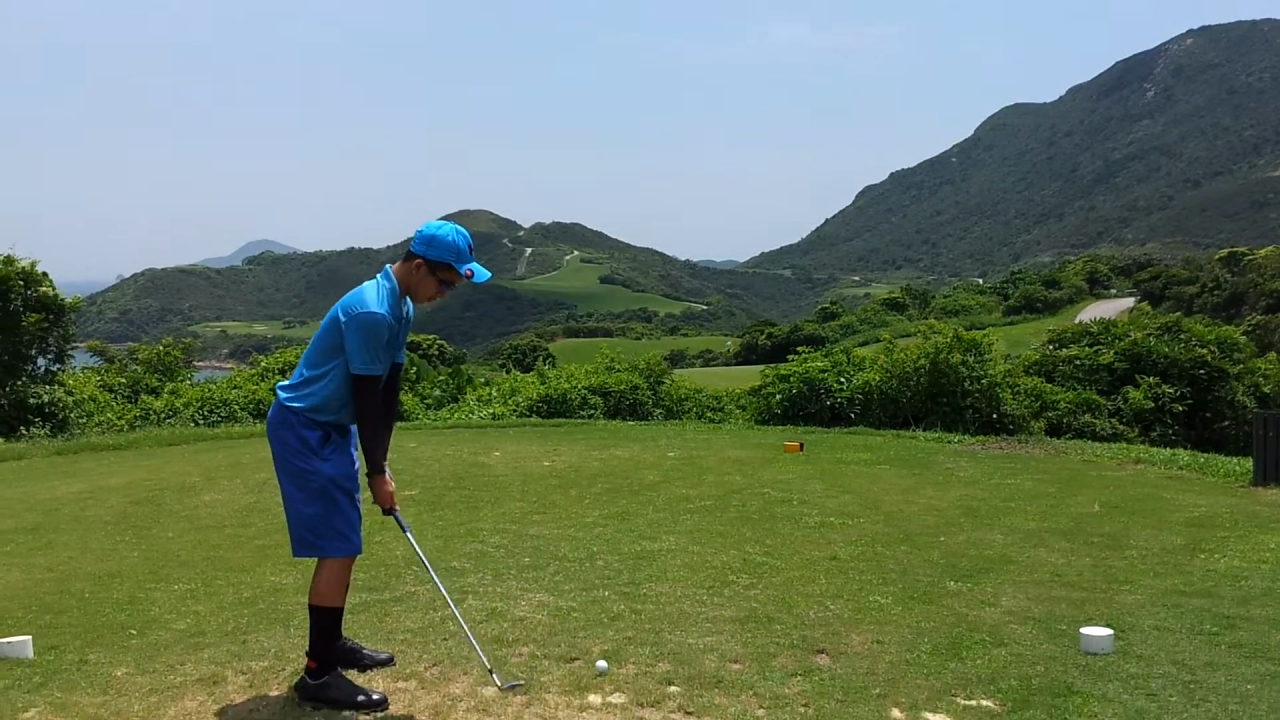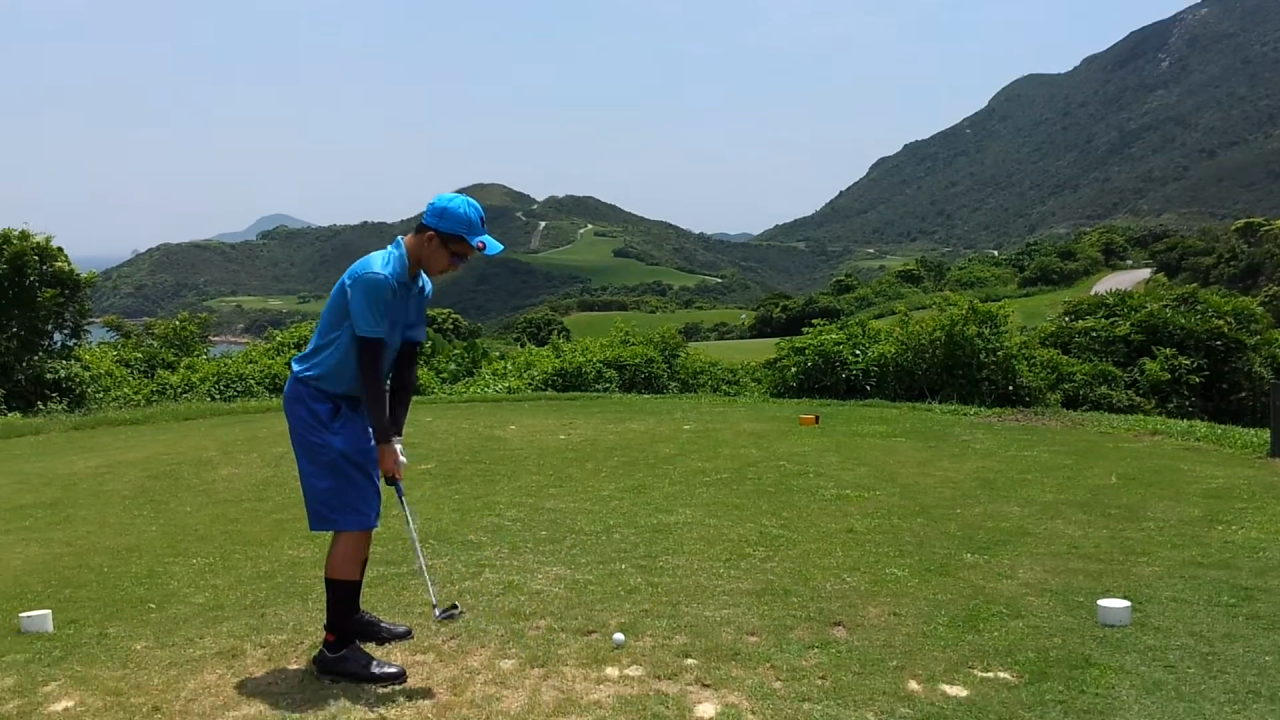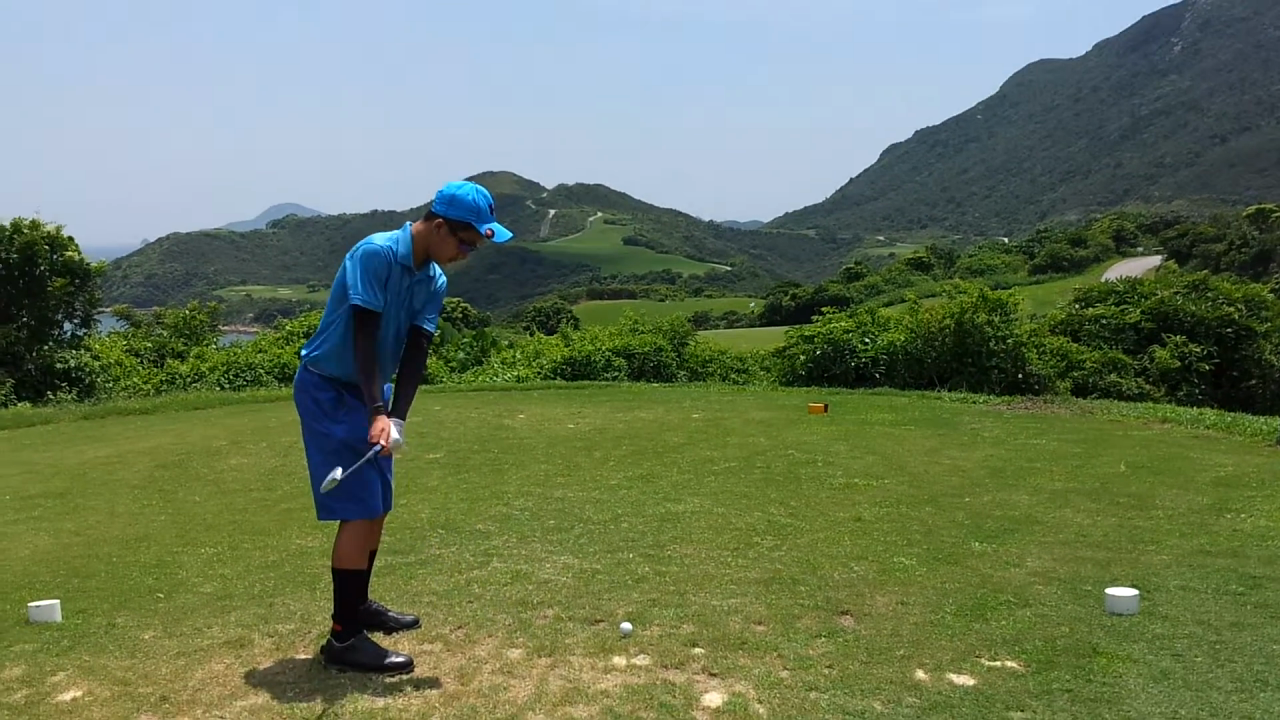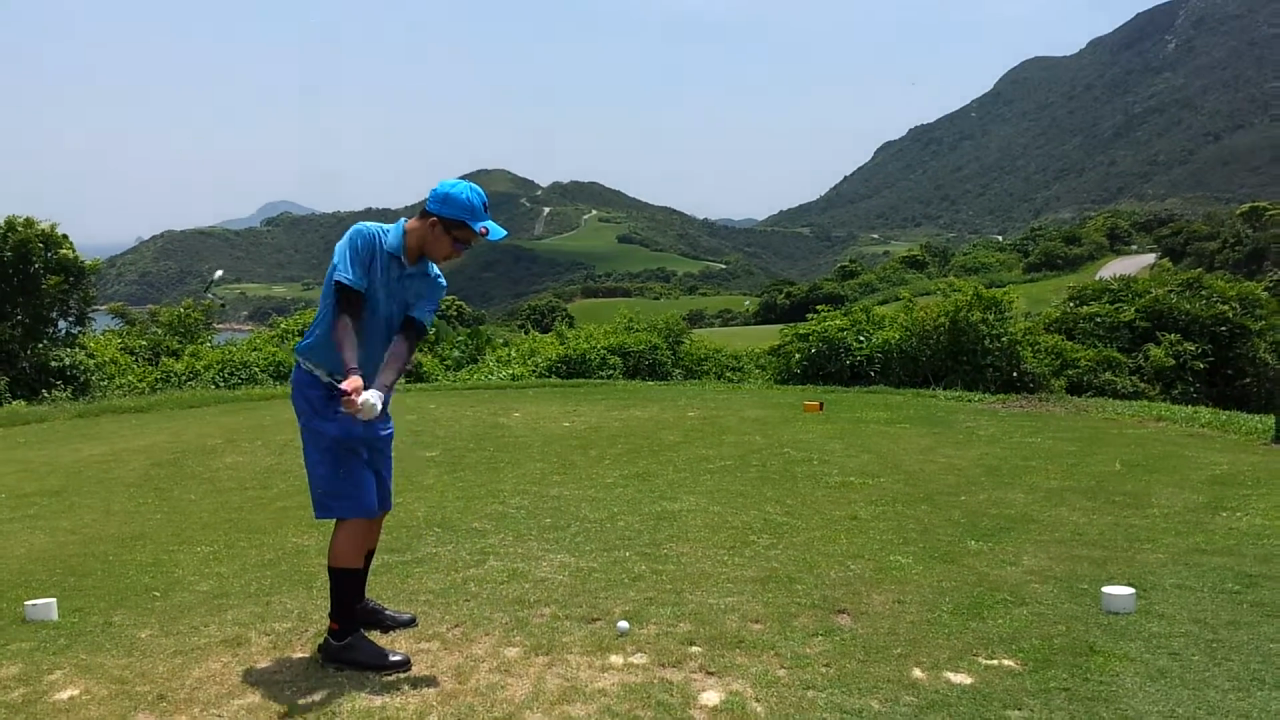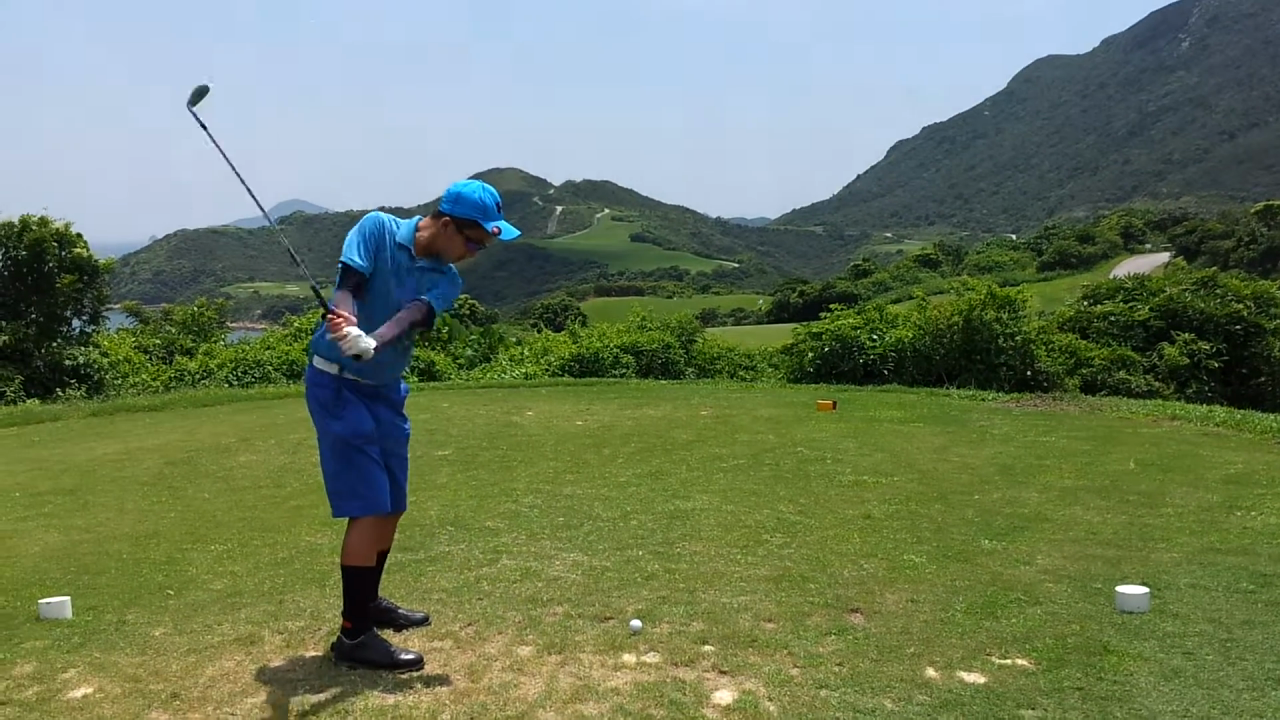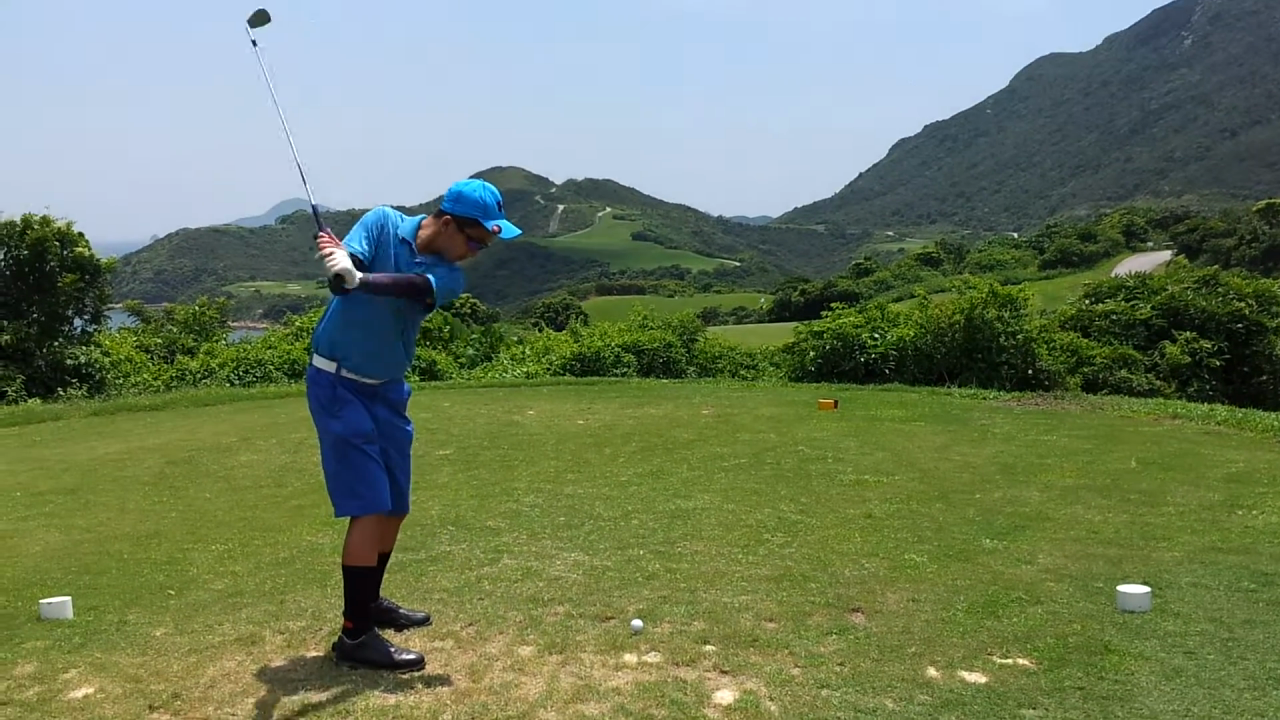
dt=0.1s
person 1, frame 1
left shoulder: (400, 309)
right shoulder: (369, 310)
left elbow: (388, 389)
right elbow: (364, 397)
left wrist: (381, 463)
right wrist: (378, 474)
left hip: (332, 427)
right hip: (303, 428)
left knee: (345, 543)
right knee: (337, 546)
left ankle: (331, 644)
right ankle: (318, 674)
person 1, frame 2
left shoulder: (419, 285)
right shoulder: (376, 276)
left elbow: (404, 366)
right elbow: (370, 363)
left wrist: (393, 435)
right wrist: (383, 441)
left hip: (349, 401)
right hip: (319, 401)
left knee: (363, 517)
right knee: (352, 520)
left ankle: (349, 617)
right ankle: (335, 647)
person 1, frame 3
left shoulder: (433, 284)
right shoulder: (374, 252)
left elbow: (416, 353)
right elbow: (363, 336)
left wrist: (395, 416)
right wrist: (374, 416)
left hip: (372, 395)
right hip: (329, 391)
left knee: (375, 507)
right knee: (358, 509)
left ankle: (357, 606)
right ankle: (343, 636)
person 1, frame 4
left shoulder: (431, 282)
right shoulder: (364, 239)
left elbow: (405, 341)
right elbow: (344, 314)
left wrist: (378, 391)
right wrist: (351, 375)
left hip: (367, 393)
right hip: (324, 387)
left knee: (375, 506)
right knee: (355, 507)
left ankle: (354, 604)
right ankle: (341, 635)
person 1, frame 5
left shoulder: (446, 281)
right shoulder: (377, 228)
left elbow: (411, 320)
right elbow: (348, 292)
left wrist: (370, 344)
right wrist: (345, 318)
left hip: (385, 389)
right hip: (338, 386)
left knee: (391, 506)
right knee: (368, 507)
left ankle: (367, 603)
right ankle: (354, 634)
person 1, frame 6
left shoulder: (448, 276)
right shoulder: (382, 223)
left elbow: (408, 289)
right elbow: (340, 280)
left wrist: (356, 278)
right wrist: (343, 272)
left hip: (387, 390)
right hip: (339, 385)
left knee: (393, 507)
right knee: (369, 507)
left ankle: (368, 603)
right ankle: (355, 633)
